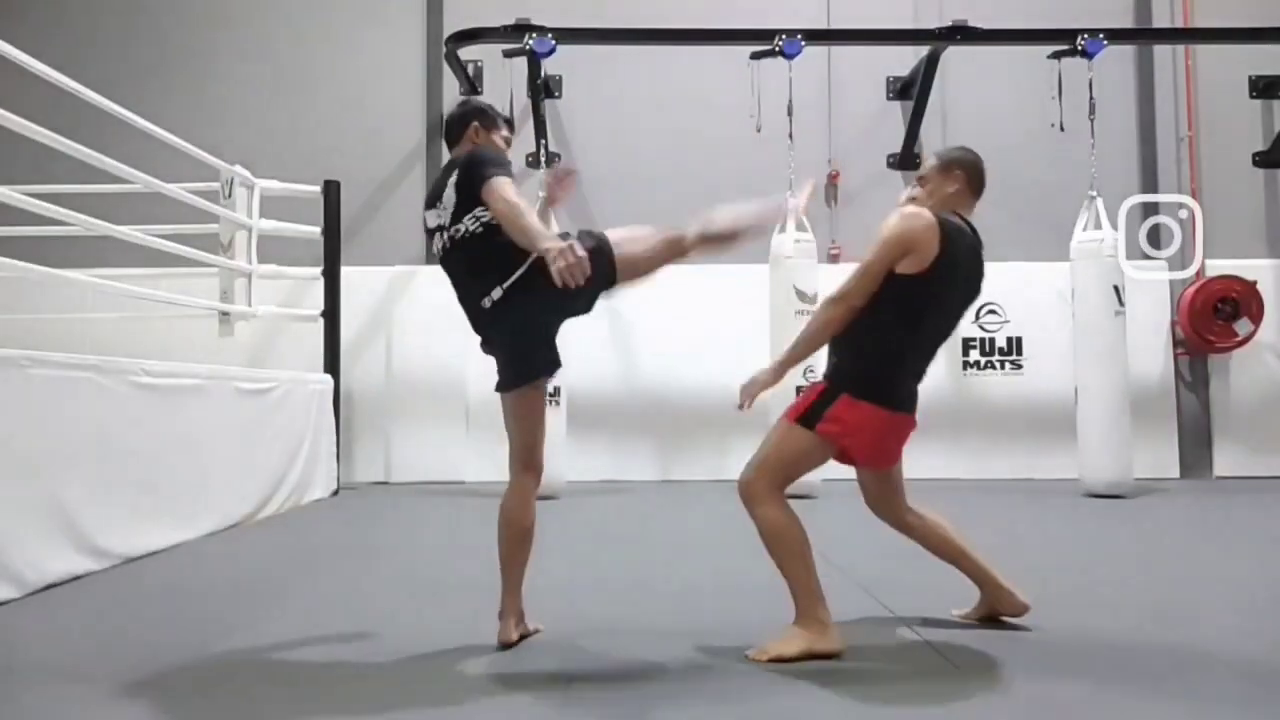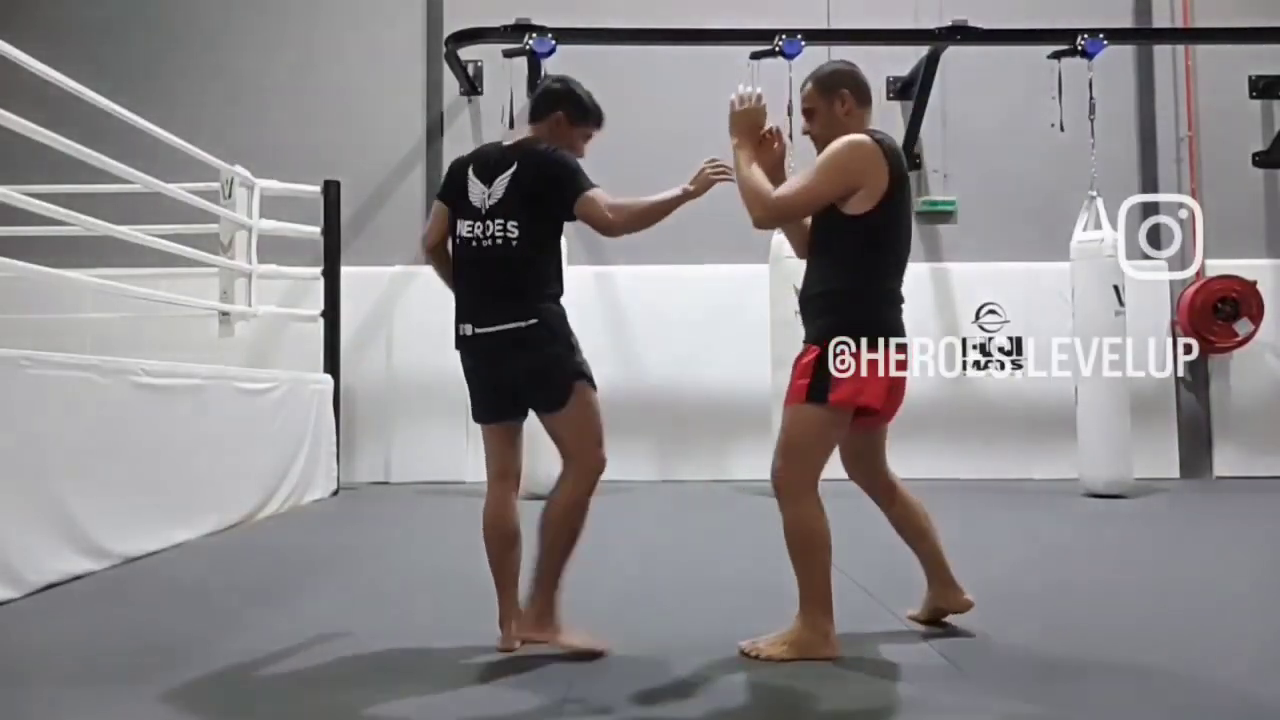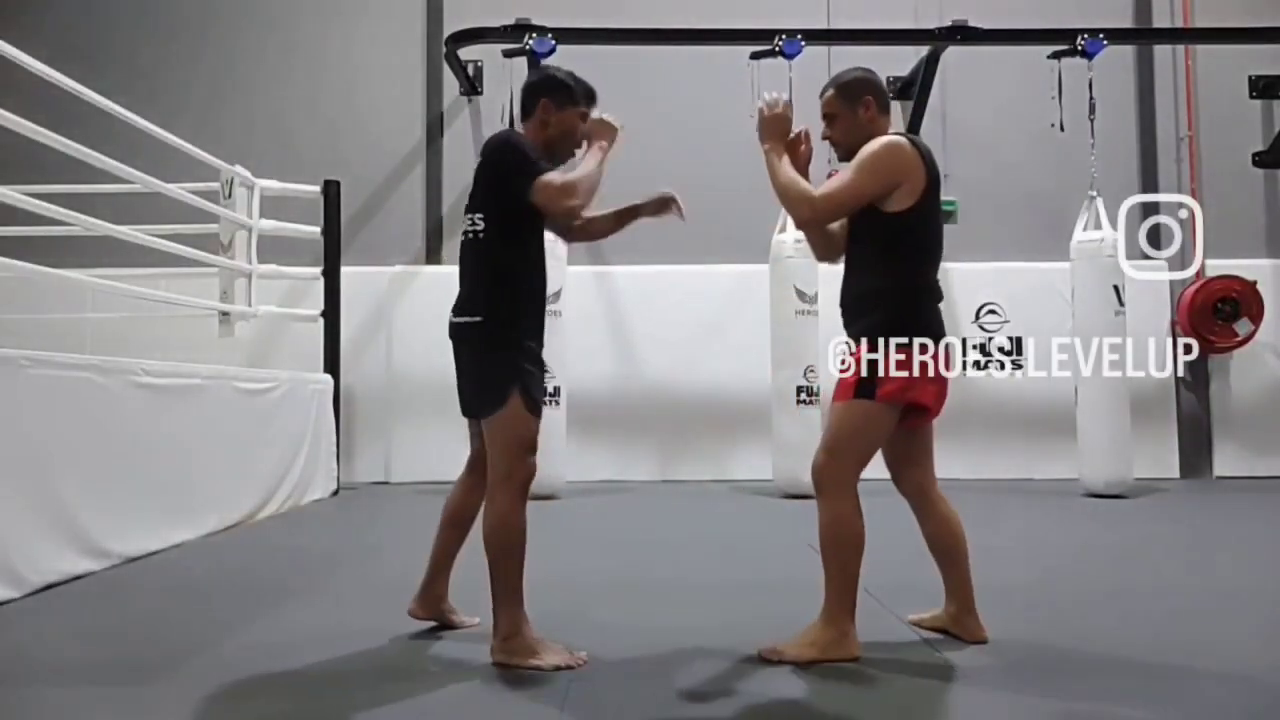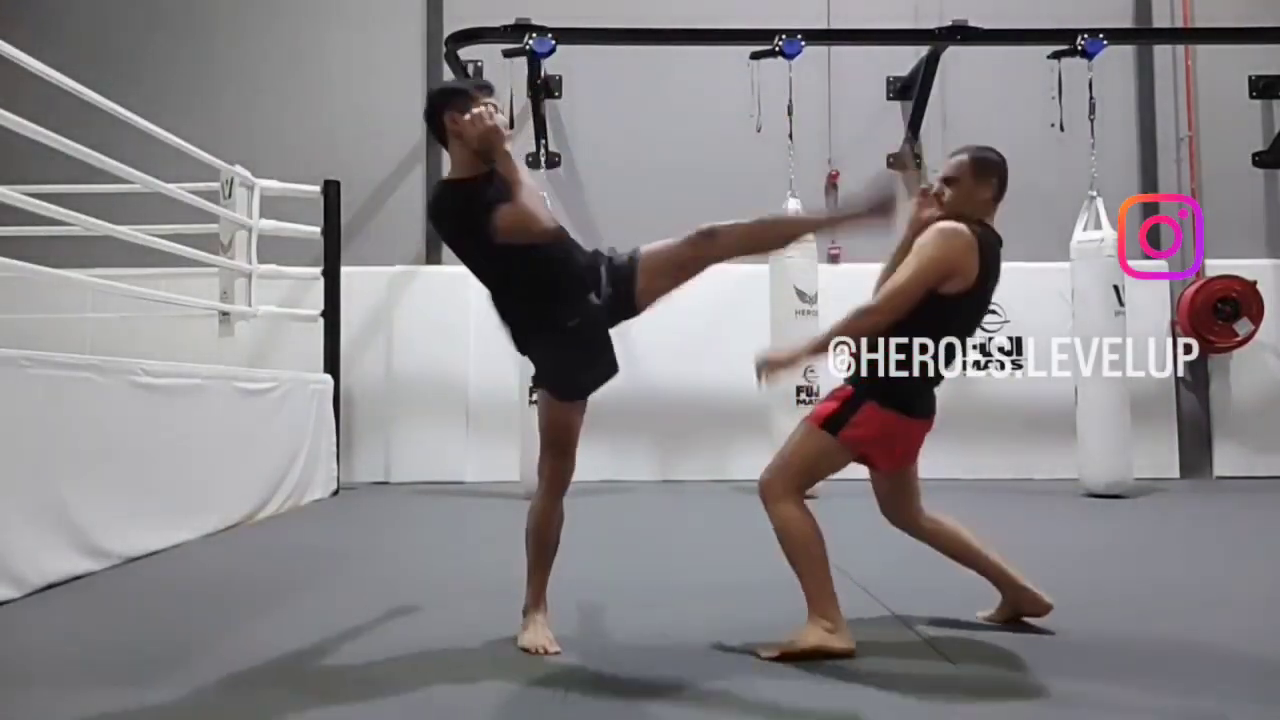
dt=0.7s
person 1, frame 1
left shoulder: (431, 206)
right shoulder: (482, 163)
right elbow: (505, 206)
left wrist: (539, 209)
right wrist: (549, 247)
left hip: (504, 323)
right hip: (540, 284)
left knee: (524, 471)
right knee: (678, 238)
left ankle: (510, 616)
right ankle: (789, 204)
person 1, frame 2
left shoulder: (467, 166)
right shoulder: (549, 165)
left elbow: (433, 244)
right elbow: (611, 220)
right wrist: (688, 190)
left hip: (477, 339)
right hip: (534, 334)
left knee: (502, 480)
right knee: (585, 462)
left ankle: (511, 620)
right ankle: (539, 611)
person 1, frame 3
left shoulder: (520, 161)
right shoulder: (509, 150)
left elbow: (574, 228)
right elbow: (571, 197)
left wrist: (644, 210)
right wrist: (602, 147)
left hip: (500, 332)
right hip: (496, 334)
left knee: (485, 467)
right knee: (513, 475)
left ankle: (431, 595)
right ankle: (512, 634)
person 1, frame 4
left shoulder: (496, 175)
right shoulder: (451, 202)
right elbow: (542, 229)
right wrist: (503, 155)
left hip: (598, 282)
right hip: (557, 331)
left knee: (707, 242)
right knee: (554, 477)
left ankle: (844, 220)
right ankle: (535, 610)
person 2, frame 1
left shoulder: (915, 222)
right shoulder: (967, 251)
left elbow: (845, 301)
left wrist: (777, 367)
left hip: (854, 389)
right hip: (891, 396)
left knee: (758, 485)
right knee: (894, 509)
left ankle: (814, 626)
right ankle: (998, 592)
person 2, frame 2
left shoulder: (856, 151)
right shoulder: (871, 162)
left elbow: (764, 213)
right elbow: (809, 243)
left wrist: (742, 144)
right wrist: (774, 171)
left hip: (843, 344)
right hip: (872, 344)
left knee: (792, 478)
right knee: (873, 475)
left ankle: (815, 630)
right ankle: (944, 588)
person 2, frame 3
left shoulder: (891, 152)
right shoulder: (881, 169)
left elbow: (810, 212)
right elbow: (827, 246)
left wrist: (774, 151)
right wrist: (801, 169)
left hip: (892, 346)
right hip: (907, 345)
left knee: (833, 474)
right knee: (917, 483)
left ankle: (837, 630)
right ankle: (962, 612)
person 2, frame 4
left shoulder: (950, 237)
right shoulder: (981, 248)
left elbow: (880, 311)
right elbow: (888, 296)
left wrist: (802, 351)
right wrist: (916, 227)
left hip: (879, 396)
right hip: (903, 400)
left knee: (778, 487)
right knee: (907, 514)
left ankle: (826, 625)
right ankle: (1019, 593)
